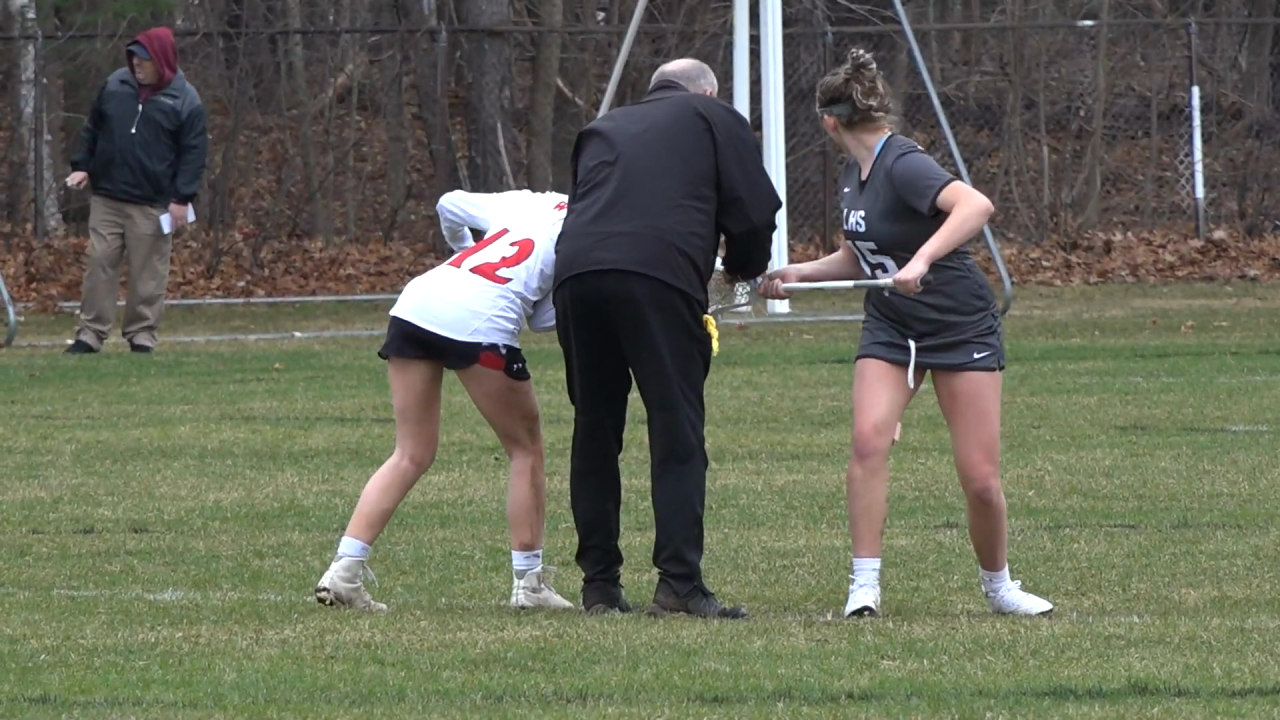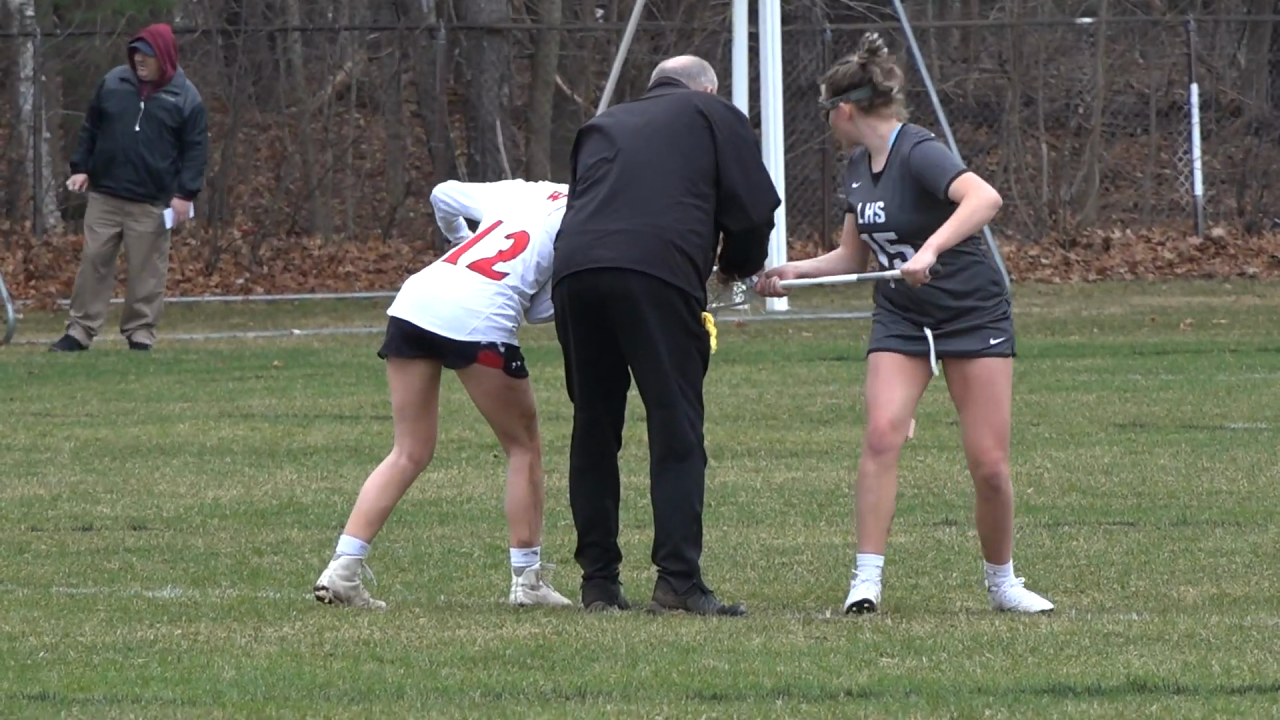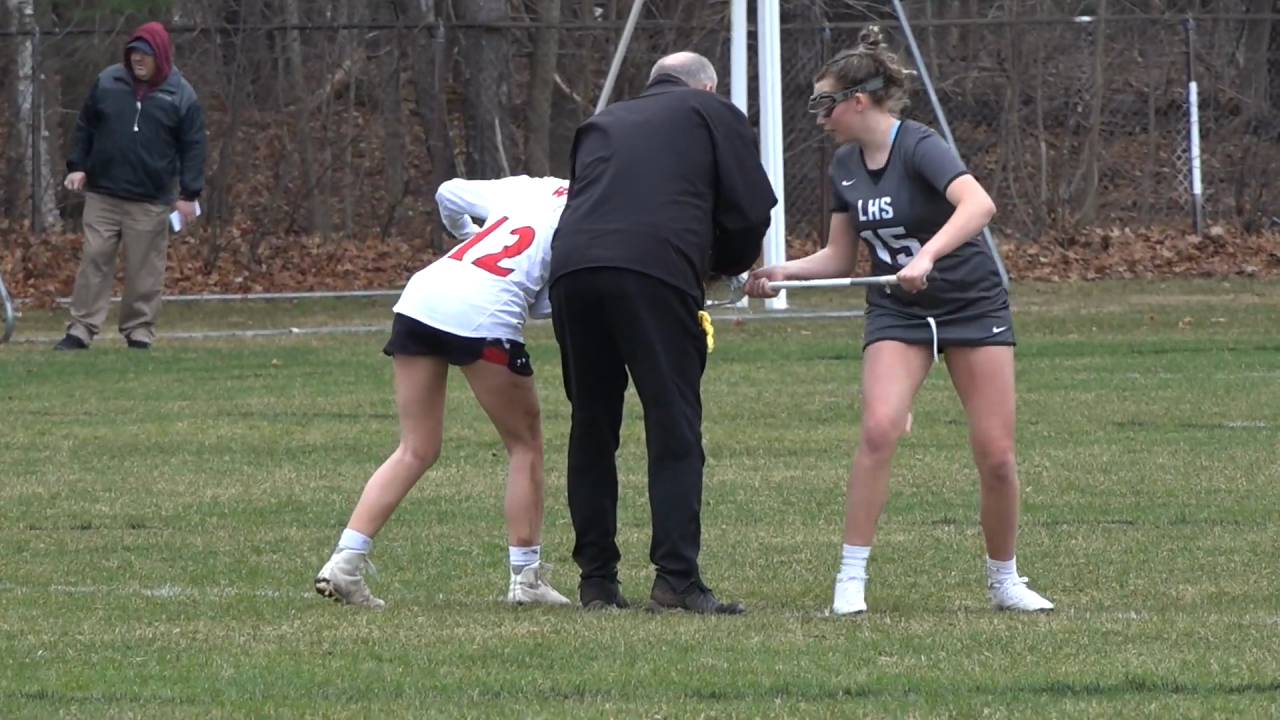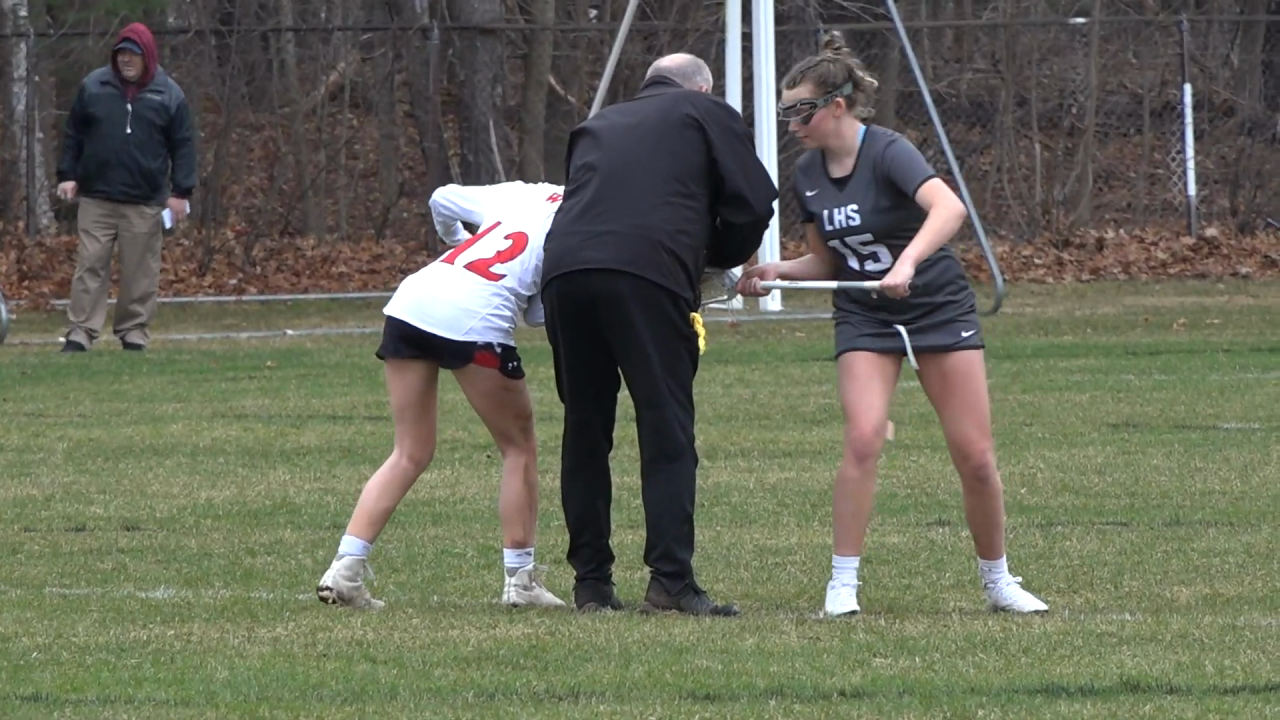
dt=0.2s
person 1, frame 1
left shoulder: (904, 164)
right shoulder: (855, 173)
left elbow: (978, 206)
right elbow: (856, 259)
left wrist: (921, 260)
right wrist: (795, 272)
left hip: (960, 326)
right hip: (890, 326)
left knee: (980, 477)
right knee: (867, 440)
left ankle: (998, 586)
right ankle: (865, 583)
person 1, frame 2
left shoulder: (919, 151)
right shoulder: (858, 167)
left elbow: (985, 199)
right elbow: (852, 256)
left wrist: (930, 251)
right wrist: (789, 271)
left hip: (972, 314)
right hip: (900, 318)
left knee: (990, 464)
right knee: (881, 436)
left ankle: (1001, 583)
right ankle: (867, 579)
person 1, frame 3
left shoulder: (920, 145)
right shoulder: (845, 166)
left elbow: (979, 204)
right elbow: (839, 258)
left wrist: (927, 256)
right wrist: (781, 271)
left hip: (971, 305)
right hip: (896, 310)
left knee: (996, 453)
right knee: (879, 428)
left ankle: (1004, 581)
right ankle: (851, 574)
person 1, frame 4
left shoulder: (888, 151)
right shoulder: (806, 174)
left elbow: (950, 208)
left wrist: (908, 263)
right wrist: (776, 270)
left hip: (939, 309)
right hip: (864, 317)
left knee: (976, 456)
right knee: (864, 439)
left ankle: (998, 582)
right ankle: (842, 582)
person 2, frame 1
left shoulder: (602, 128)
right shoulder: (716, 118)
right elbow: (754, 215)
right wrist: (745, 270)
left hip: (576, 273)
right hip: (658, 278)
left knee: (595, 432)
right knee: (677, 434)
left ankle: (599, 584)
right ankle: (679, 584)
person 2, frame 2
left shoulder: (602, 124)
right shoulder: (715, 116)
right elbow: (753, 212)
right wrist: (738, 268)
left hip: (575, 270)
right hip: (657, 275)
left knee: (594, 429)
right knee: (675, 432)
left ankle: (598, 582)
right ankle: (678, 581)
person 2, frame 3
left shoulder: (602, 123)
right shoulder: (714, 114)
right elbow: (749, 213)
right wrist: (724, 267)
left hip: (572, 270)
right hip: (655, 274)
left knee: (592, 428)
right knee: (673, 430)
left ankle: (597, 580)
right ankle: (676, 580)
person 2, frame 4
left shoulder: (596, 125)
right shoulder: (709, 114)
right elbow: (752, 206)
right wrist: (714, 259)
left hip: (564, 272)
right hip: (647, 276)
left knee: (585, 430)
right knee: (666, 432)
left ankle: (591, 583)
right ankle: (670, 582)
person 3, frame 1
left shoulder: (527, 200)
left elbow: (449, 204)
right elbow: (544, 320)
left hip: (417, 301)
right hip: (479, 321)
left knee: (411, 455)
right knee: (526, 450)
left ankle: (344, 570)
right ankle: (528, 582)
person 3, frame 2
left shoulder: (521, 190)
left elbow: (443, 195)
right elbow: (541, 312)
left hip: (415, 300)
right hip: (478, 318)
left knee: (409, 454)
right knee: (523, 447)
left ankle: (342, 569)
right ankle: (527, 580)
person 3, frame 3
left shoulder: (527, 186)
left elbow: (448, 193)
right elbow: (545, 307)
left hip: (421, 297)
right hip: (483, 315)
left knee: (416, 450)
right knee: (526, 446)
left ankle: (345, 561)
right ankle: (526, 578)
person 3, frame 4
left shoulder: (520, 191)
left elbow: (442, 199)
right elbow: (539, 314)
left hip: (412, 299)
right hip: (474, 318)
left knee: (409, 454)
right knee: (518, 448)
left ankle: (346, 569)
right ankle: (520, 580)
person 4, frame 1
left shoulder: (185, 99)
right shoulder: (115, 84)
left elbow: (194, 152)
right elbow: (92, 129)
left wrist: (182, 197)
right wrist: (81, 165)
left hip: (153, 204)
right hip: (106, 198)
left knee: (148, 274)
right knee: (99, 265)
left ankle: (141, 337)
right ankle: (90, 335)
person 4, frame 2
left shoulder: (185, 96)
right shoulder: (113, 82)
left elbow: (195, 149)
right elbow: (90, 128)
left wrist: (185, 193)
right wrist: (81, 167)
left hip: (153, 202)
right hip: (104, 195)
left knee: (147, 272)
right knee: (93, 262)
left ankle: (140, 335)
right ankle: (79, 331)
person 4, frame 3
left shoulder: (181, 94)
right shoulder: (107, 81)
left elbow: (193, 147)
right elbow: (85, 127)
left wrist: (189, 194)
right wrist: (78, 166)
left hip: (151, 201)
right hip: (102, 194)
left knee: (145, 271)
right knee: (94, 261)
left ankle: (139, 333)
right ankle: (80, 331)
person 4, frame 4
left shoulder: (169, 94)
right shoulder: (93, 86)
left elbow: (183, 145)
right elbow: (74, 134)
left wrist: (180, 191)
right wrist: (68, 174)
left hip: (144, 202)
right hip: (96, 198)
left knee: (140, 273)
right knee: (90, 266)
left ankle: (134, 335)
right ankle: (78, 336)
